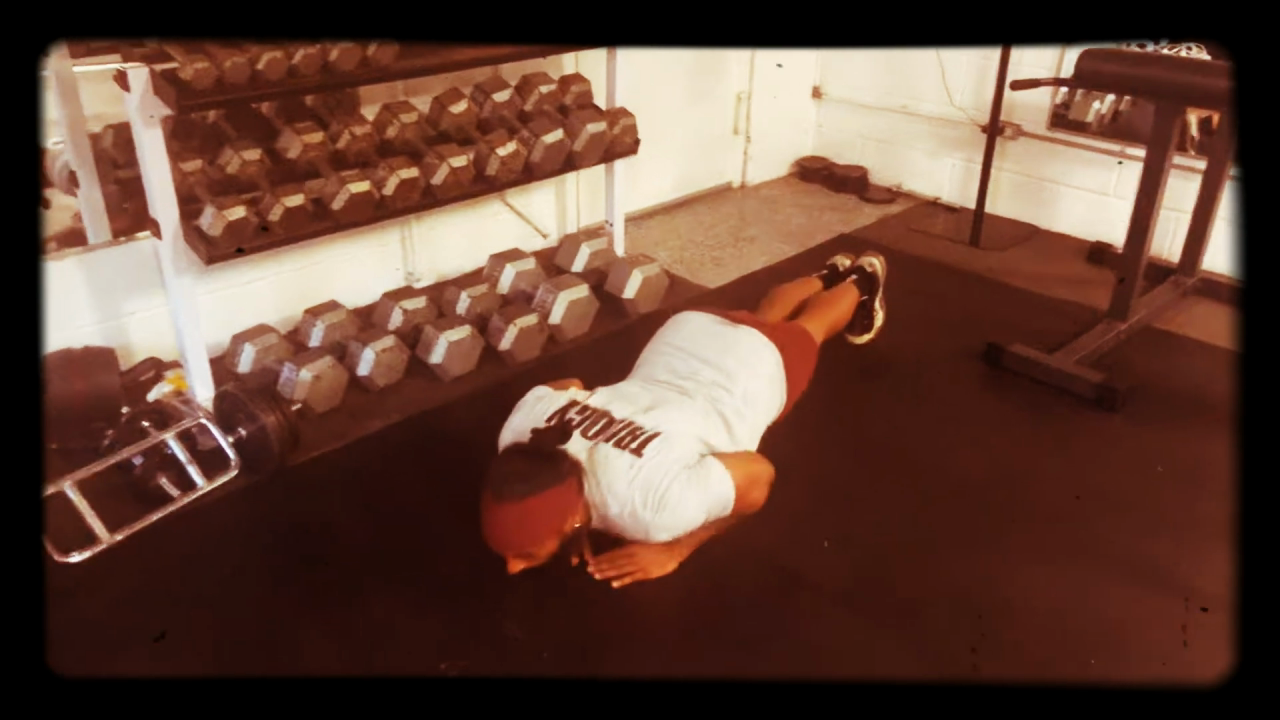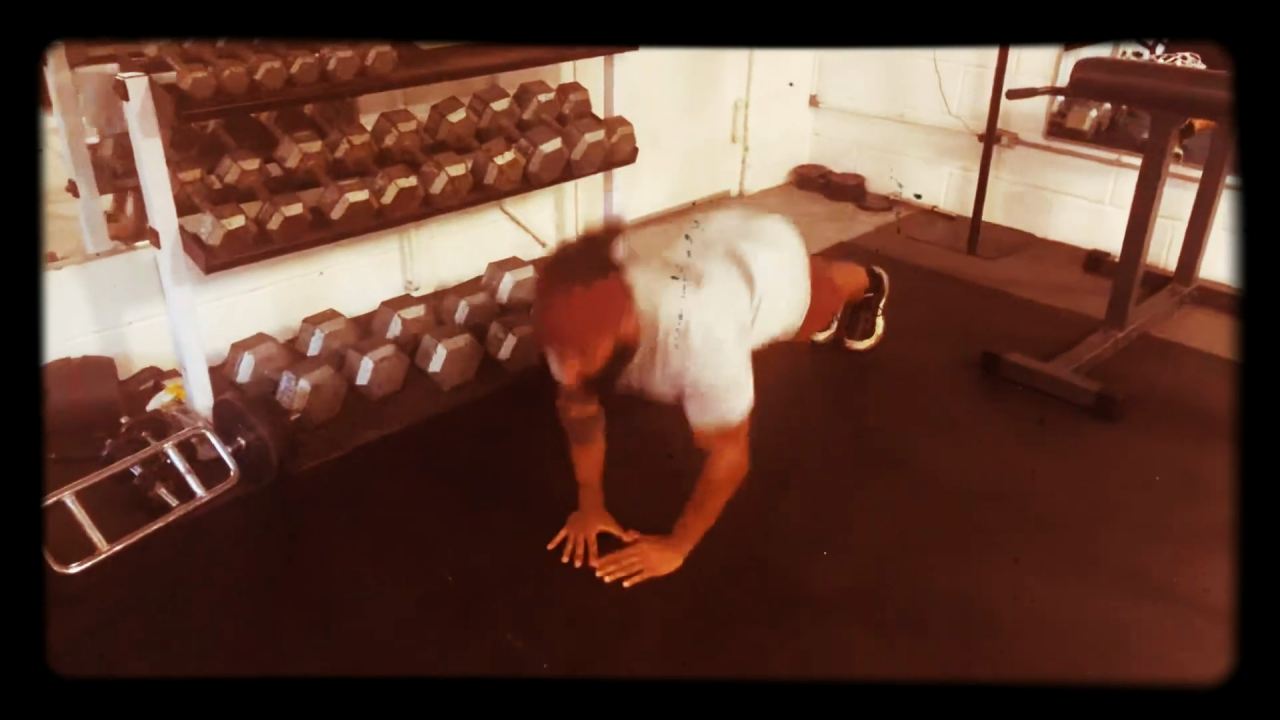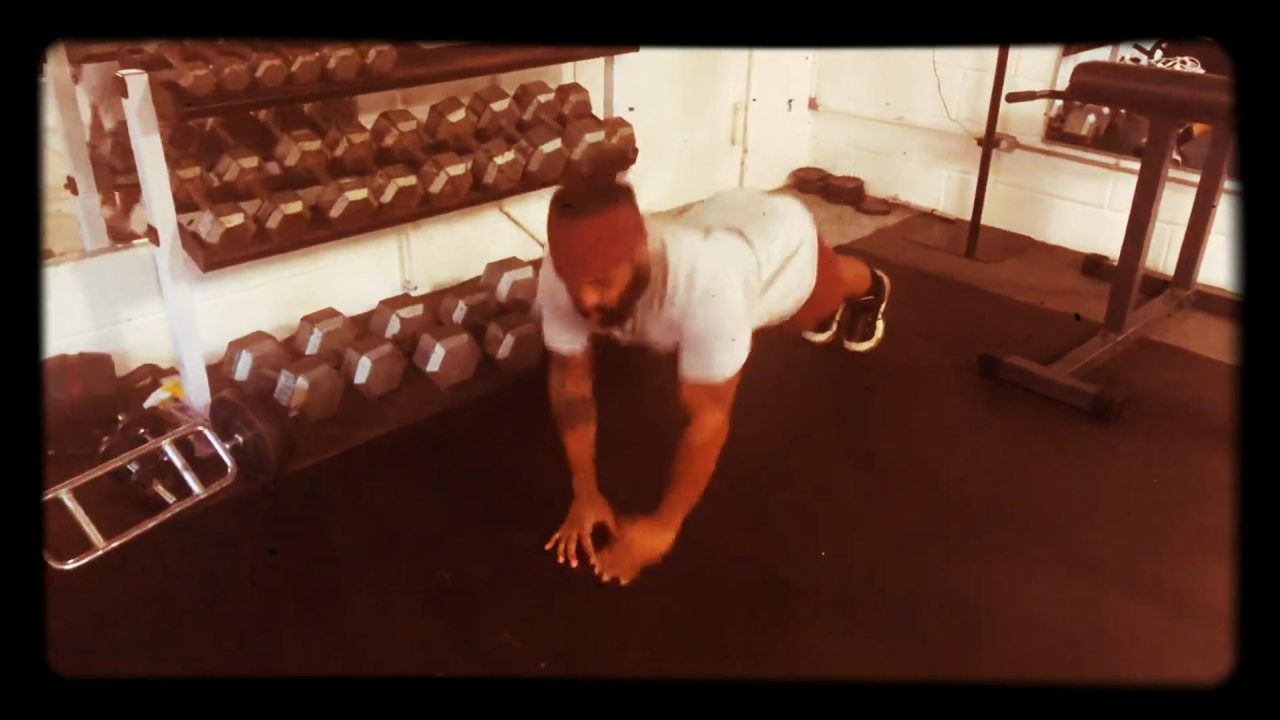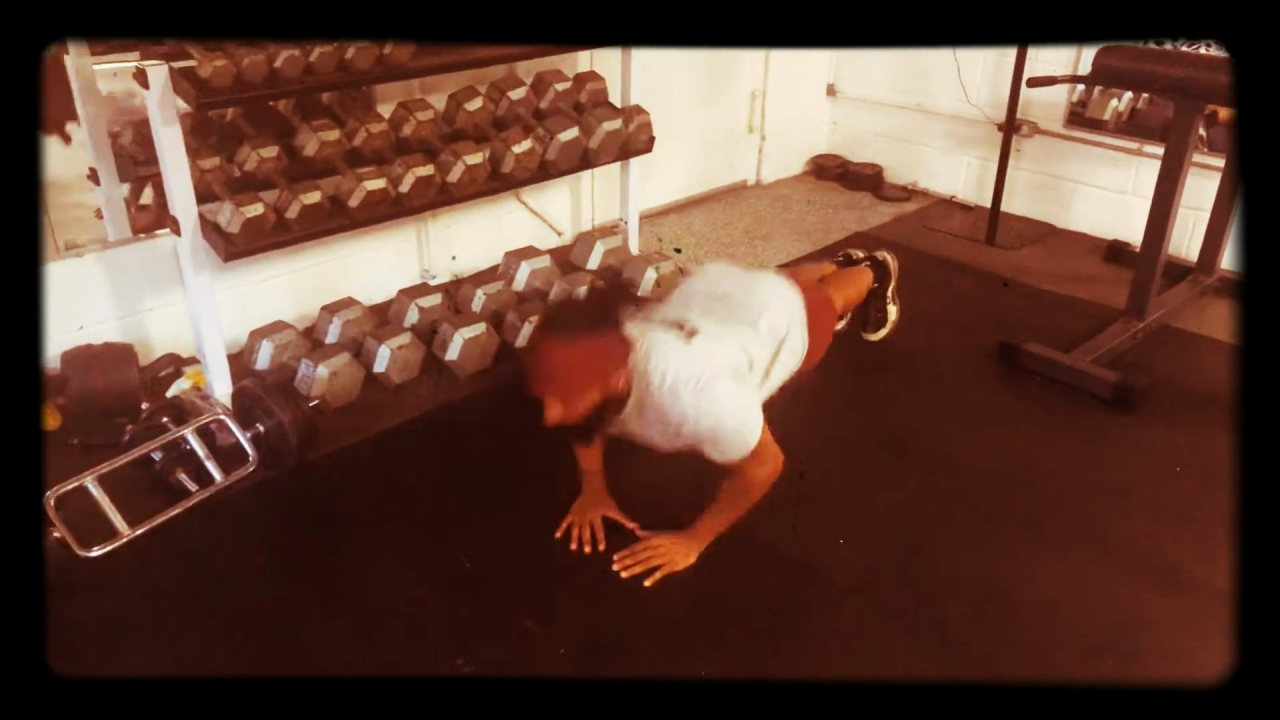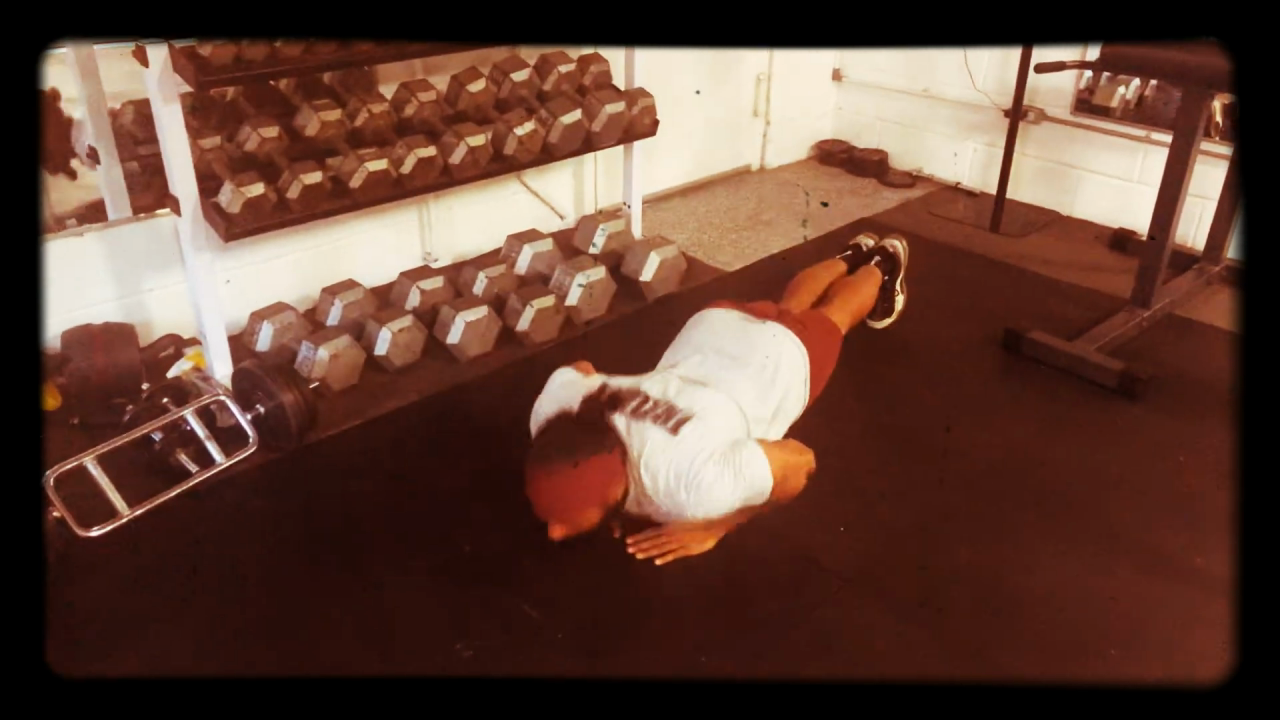
dt=1s
person 1, frame 1
left shoulder: (651, 504)
right shoulder: (524, 433)
left elbow: (758, 476)
left wrist: (673, 552)
left hip: (759, 365)
right hip: (688, 334)
left knee: (804, 329)
right knee: (765, 317)
left ankle: (862, 279)
right ankle: (830, 273)
person 1, frame 2
left shoulder: (697, 340)
right shoulder: (571, 319)
left elbow: (728, 454)
right elbow: (580, 399)
left wrist: (678, 545)
right wrist: (590, 503)
left hip: (780, 263)
left knee: (831, 289)
left ankle: (868, 281)
person 1, frame 3
left shoulder: (703, 280)
right shoulder: (563, 276)
left elbow: (709, 418)
right elbow: (570, 380)
left wrist: (664, 527)
right wrist: (585, 498)
left hip: (789, 244)
left knee: (831, 289)
left ankle: (871, 286)
person 1, frame 4
left shoulder: (690, 394)
right shoulder: (555, 353)
left elbow: (766, 463)
left wrist: (695, 538)
right wrist: (593, 490)
left hip: (779, 312)
right hip: (713, 287)
left knee: (828, 302)
left ankle: (874, 269)
right ankle: (843, 260)
person 1, frame 5
left shoulder: (687, 484)
right shoulder: (555, 406)
left elbow: (800, 464)
left wrist: (712, 528)
left hip: (784, 353)
right hip: (712, 328)
left knee: (831, 315)
right knee: (795, 301)
left ankle: (883, 262)
right ankle: (855, 254)
